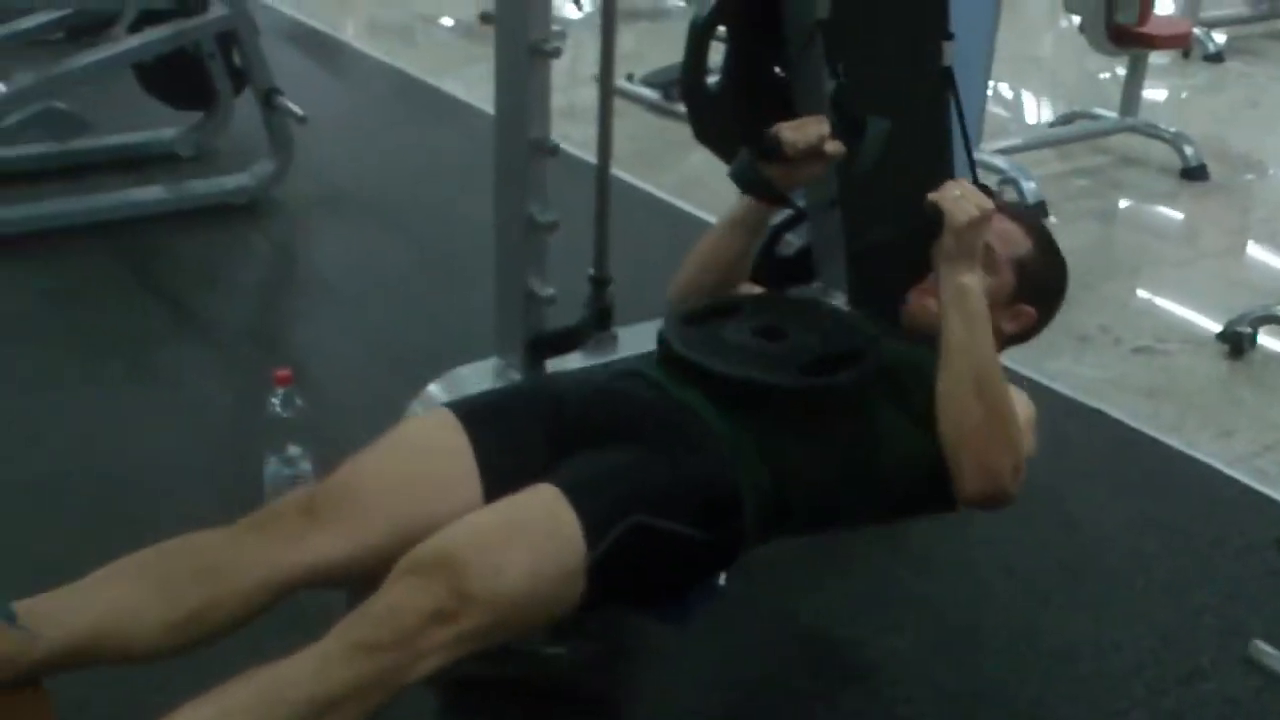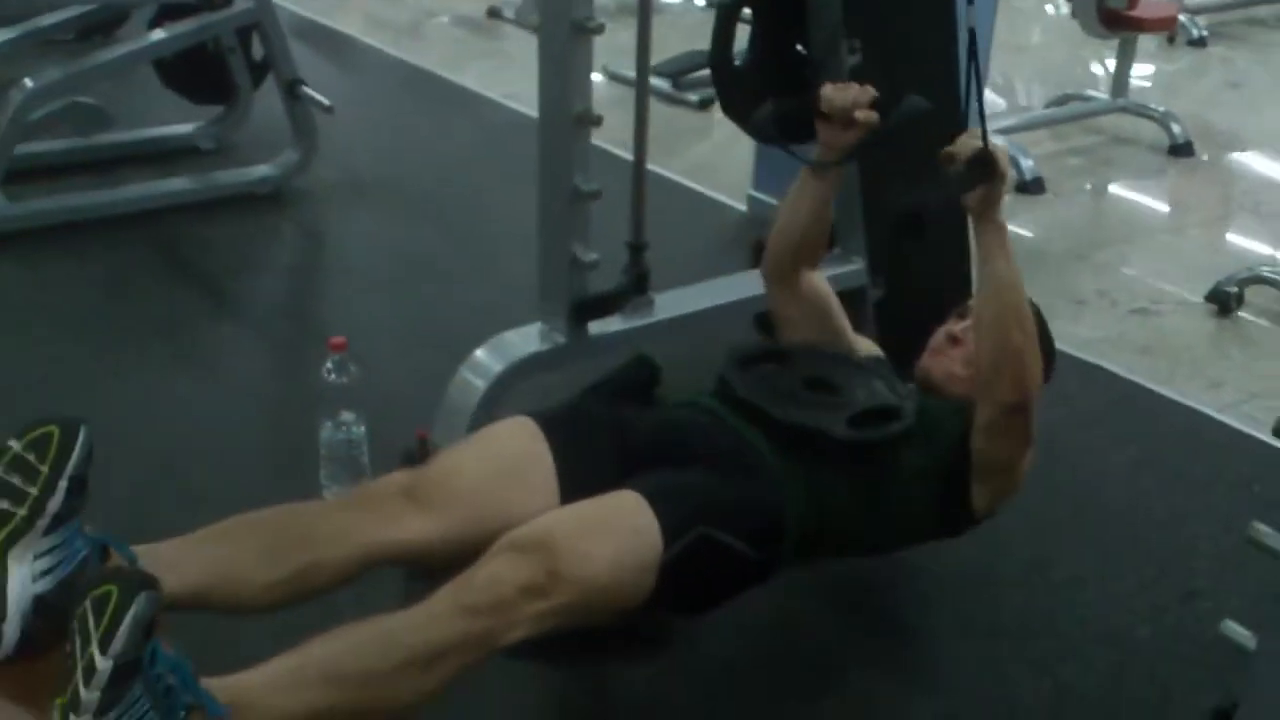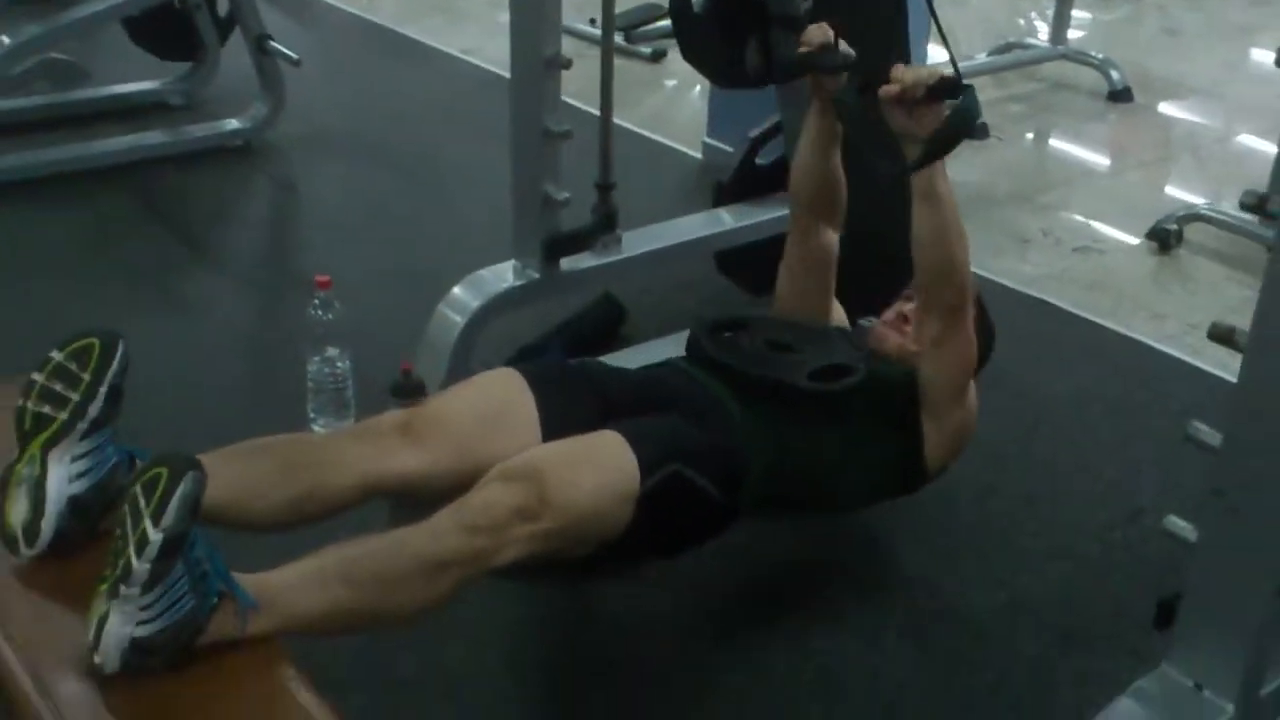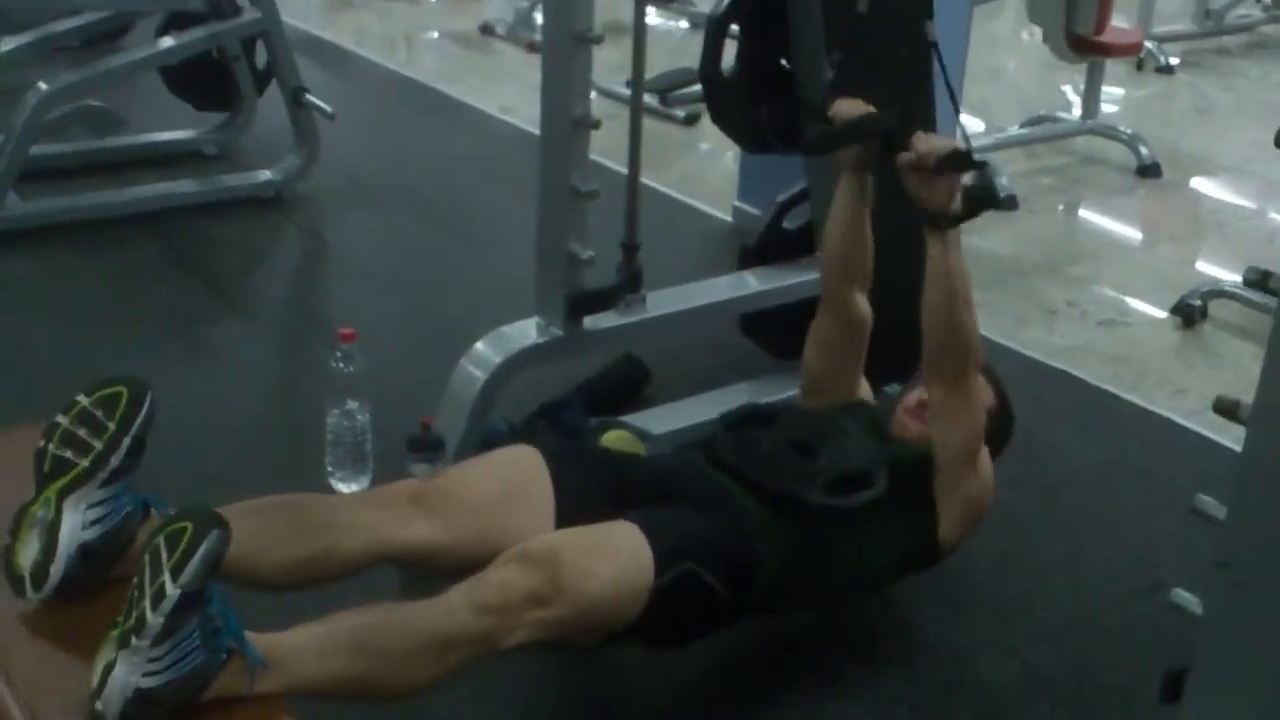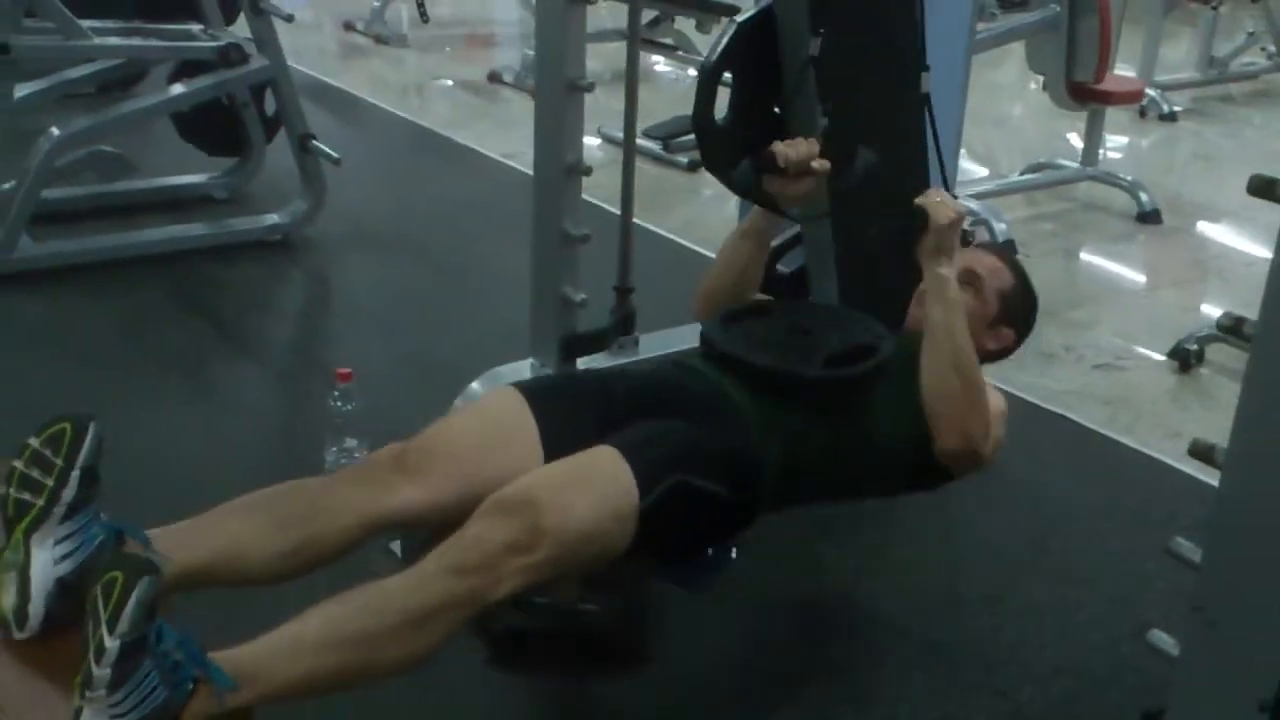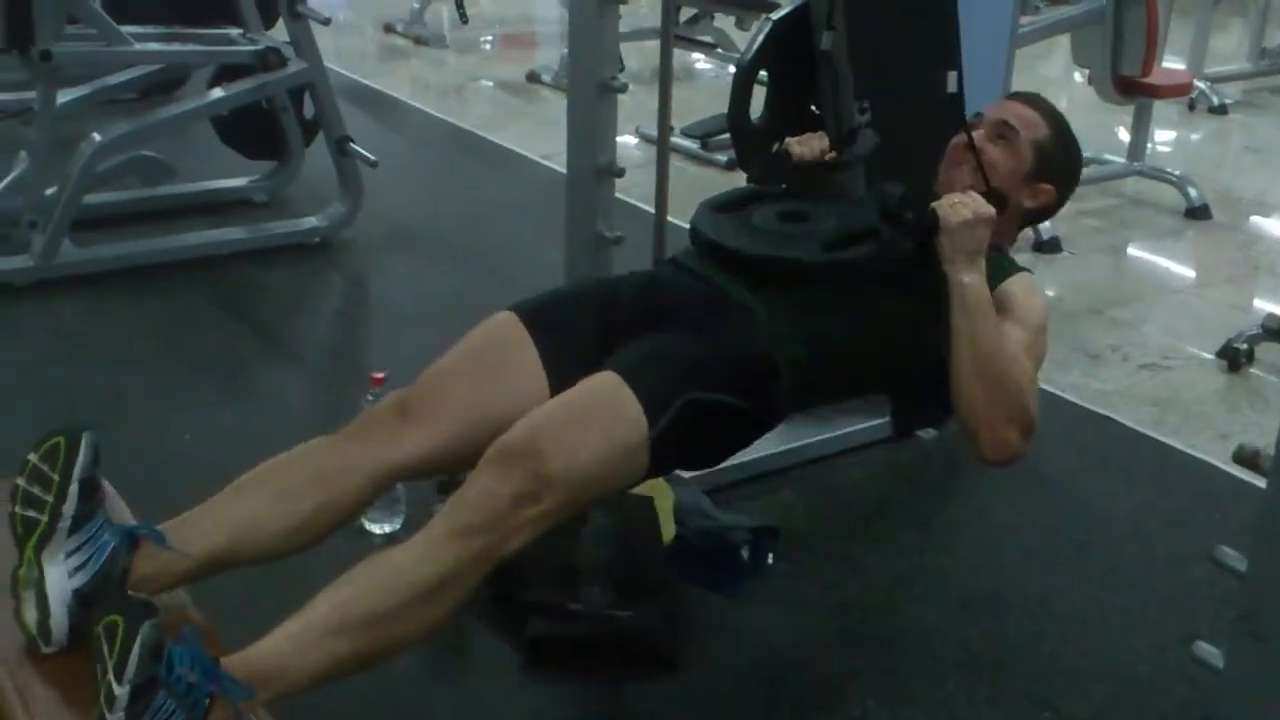
dt=0.4s
person 1, frame 1
left shoulder: (997, 407)
right shoulder: (857, 329)
left elbow: (983, 480)
right elbow: (693, 295)
left wrist: (964, 276)
right wrist: (772, 189)
left hip: (702, 481)
right hip: (611, 398)
left knee: (428, 603)
right knee: (305, 524)
person 1, frame 2
left shoulder: (974, 459)
right shoulder: (861, 370)
left elbow: (1015, 392)
right elbow: (786, 270)
left wrist: (986, 225)
right wrist: (831, 160)
left hip: (749, 497)
right hip: (657, 428)
left knee: (517, 580)
right knee: (404, 503)
right ankle: (85, 575)
person 1, frame 3
left shoulder: (932, 417)
right shoulder: (829, 340)
left elbow: (947, 307)
right elbow: (814, 226)
left wrist: (921, 151)
right wrist: (823, 105)
left hip: (717, 452)
right hip: (641, 386)
left knee: (509, 506)
right knee: (401, 438)
left ankle: (211, 614)
right ankle: (106, 484)
person 1, frame 4
left shoulder: (951, 494)
right shoulder: (854, 414)
left elbow: (955, 376)
right elbow: (847, 300)
left wrist: (936, 218)
right wrist: (858, 175)
left hip: (733, 540)
right hip: (658, 475)
left knee: (523, 589)
right knee: (412, 509)
right ankle: (120, 533)
person 1, frame 5
left shoulder: (979, 410)
left elbow: (956, 438)
right elbow: (713, 305)
left wrist: (938, 272)
right wrist: (771, 205)
left hip: (726, 444)
right hip: (652, 385)
left knee: (500, 543)
right knee: (395, 478)
right ankle: (106, 556)
person 1, frame 6
left shoulder: (1009, 299)
left elbow: (1000, 434)
left wrist: (962, 269)
right wrist: (790, 175)
left hip: (734, 353)
right hip: (661, 290)
left knee: (504, 496)
right knee: (392, 428)
right ankle: (116, 563)
